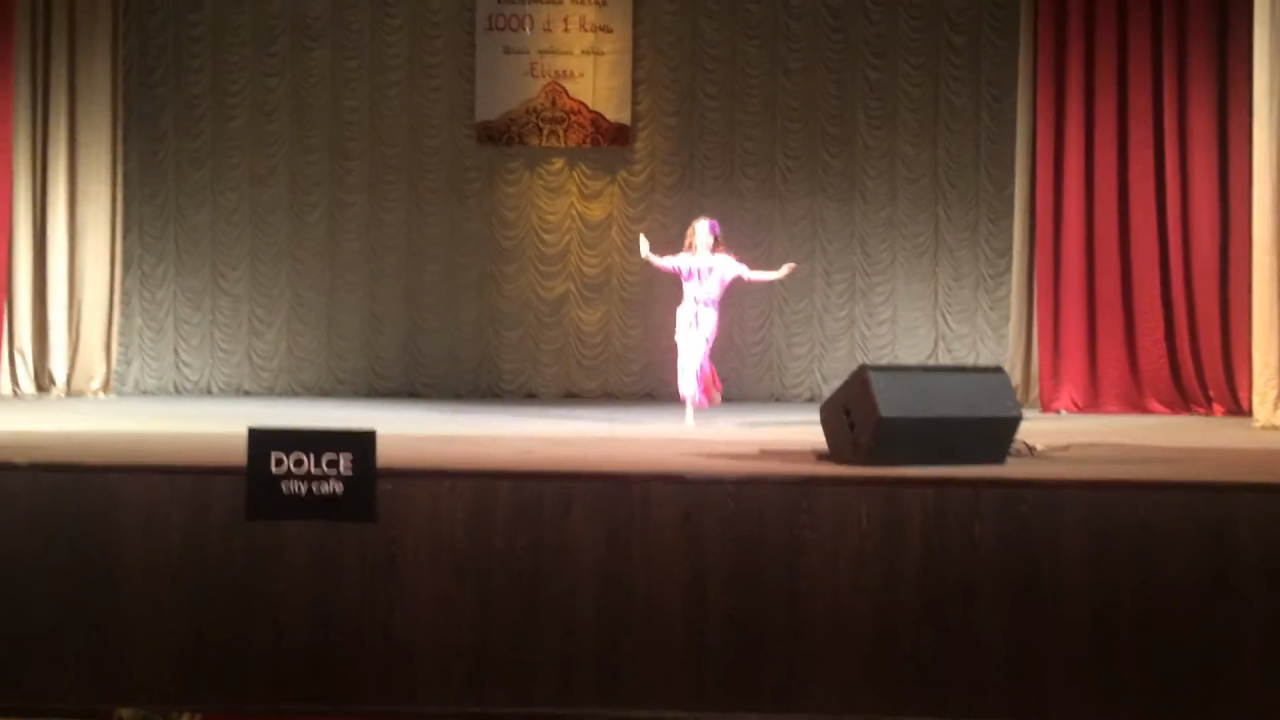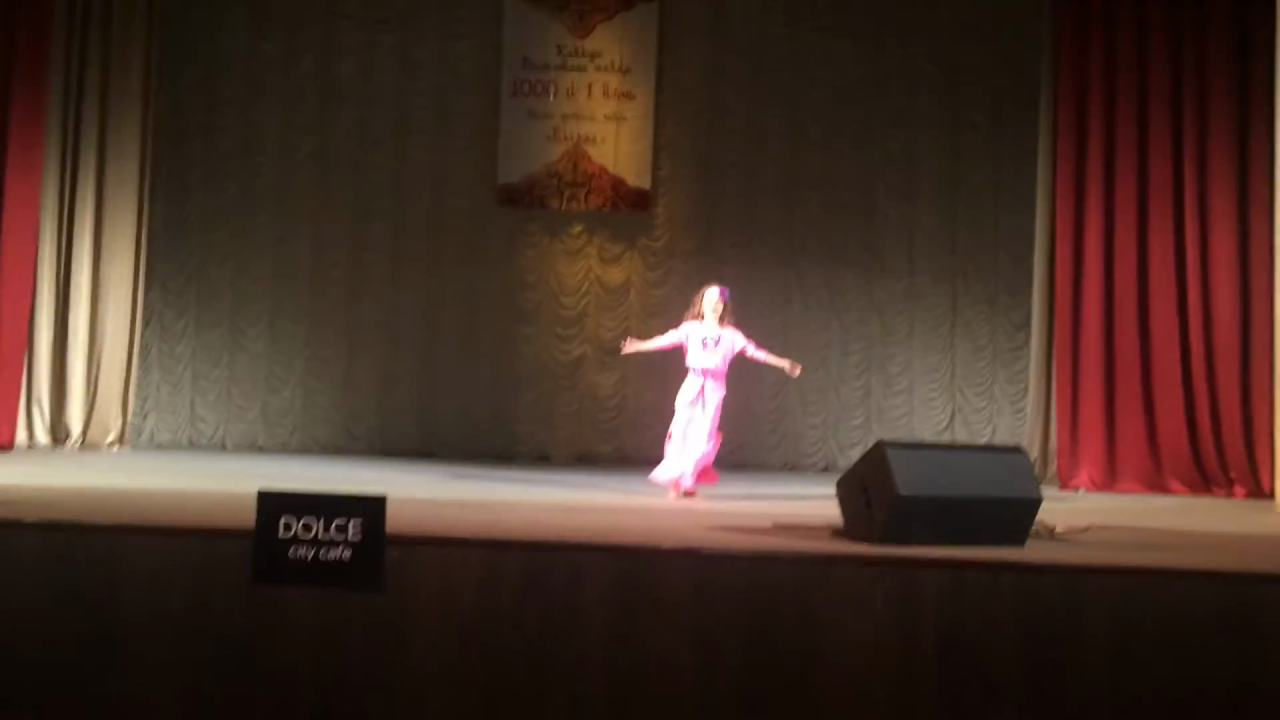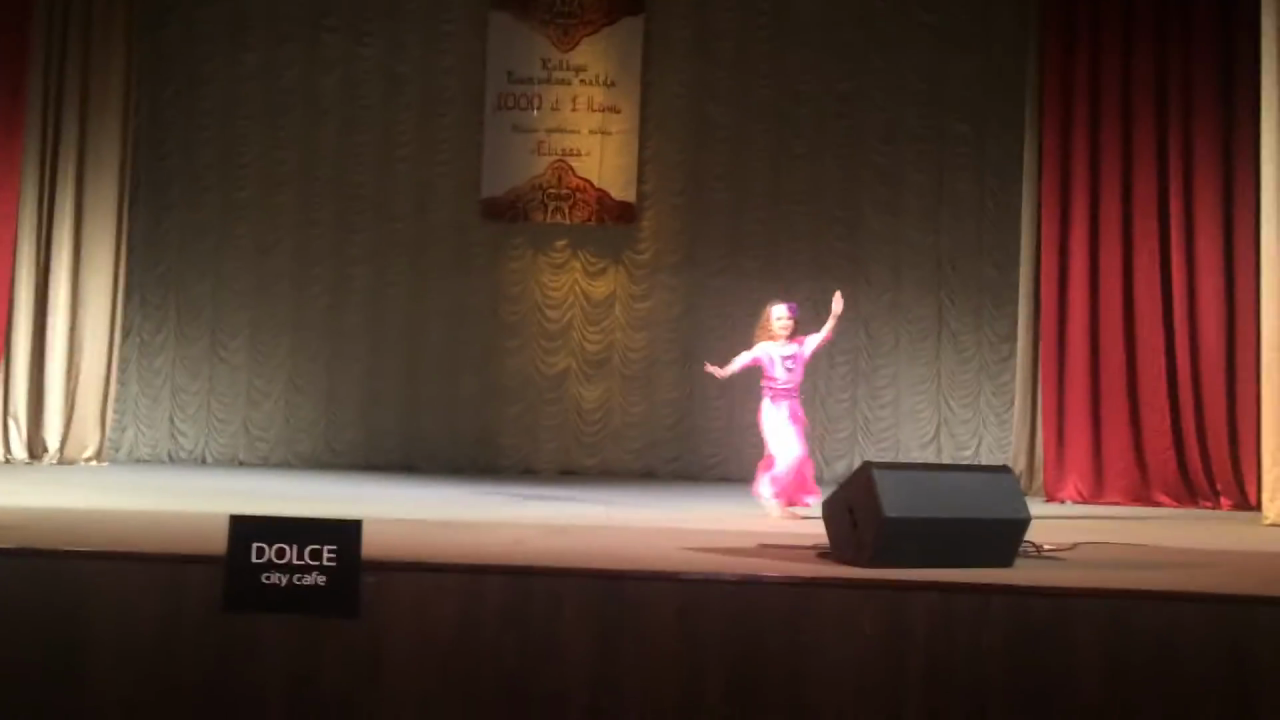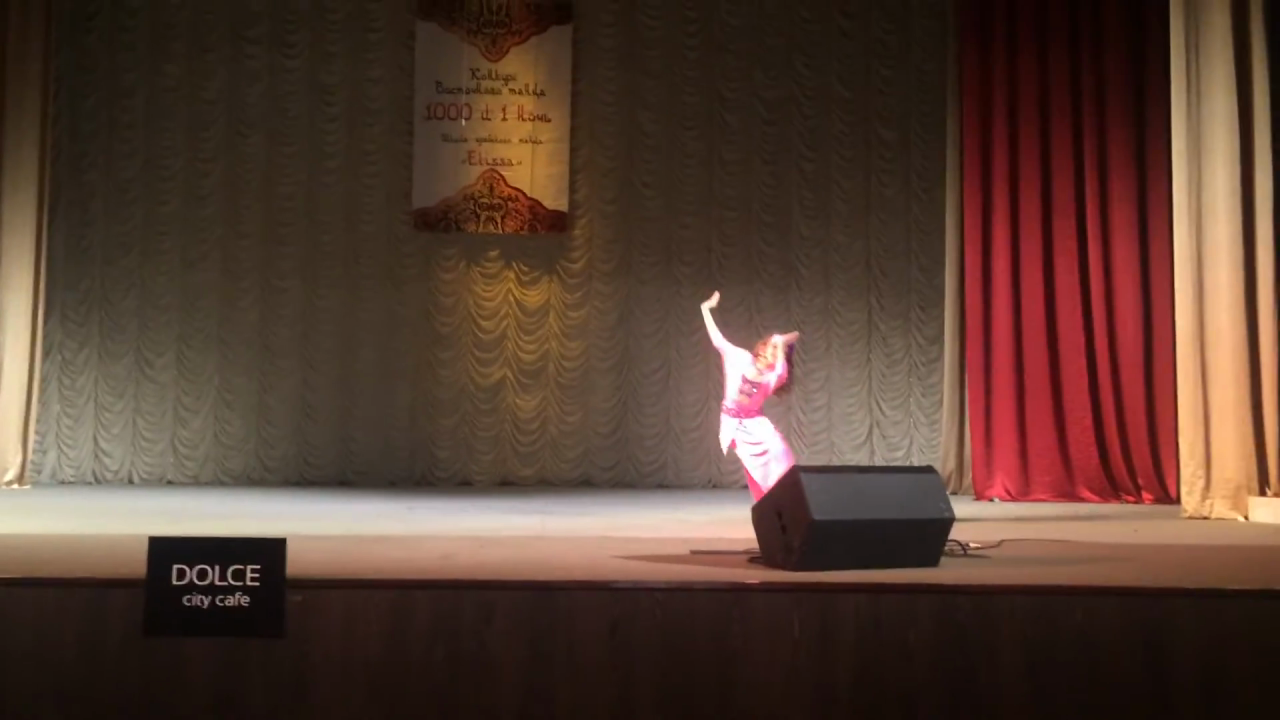
dt=0.7s
person 1, frame 1
left shoulder: (724, 261)
right shoulder: (686, 259)
left elbow: (748, 274)
right elbow: (667, 264)
left wrist: (777, 274)
right wrist: (648, 256)
left hip: (709, 314)
right hip: (688, 313)
left knee: (698, 354)
right knee: (687, 357)
left ankle: (712, 390)
right ankle: (690, 411)
person 1, frame 2
left shoulder: (730, 334)
right shoulder: (689, 328)
left elbow: (753, 351)
right elbow: (667, 340)
left wrist: (782, 363)
right wrist: (639, 345)
left hip: (715, 388)
right hip: (693, 384)
left knee: (703, 436)
right knee: (681, 430)
left ankle: (688, 482)
right ankle: (674, 480)
person 1, frame 3
left shoulder: (801, 345)
right shoulder: (765, 349)
left elbow: (823, 337)
right elbow: (746, 359)
left wrist: (834, 315)
right wrist: (724, 372)
left hip: (794, 406)
right hip: (775, 405)
left knee: (799, 455)
right knee: (791, 452)
left ankle: (786, 502)
right ankle: (772, 497)
person 1, frame 4
left shoulder: (774, 377)
right shoulder: (740, 357)
left elbow: (782, 371)
right elbow: (717, 339)
left hip: (753, 422)
right hip: (732, 421)
left knee: (777, 450)
right knee: (754, 464)
